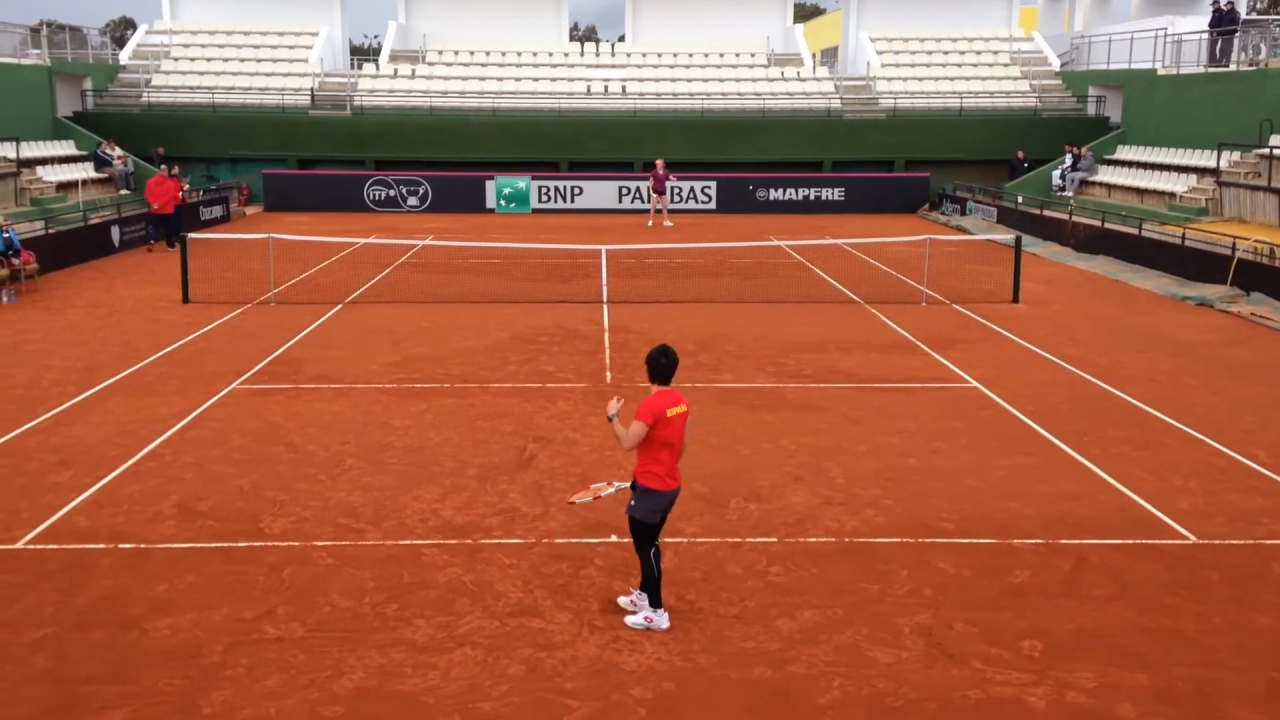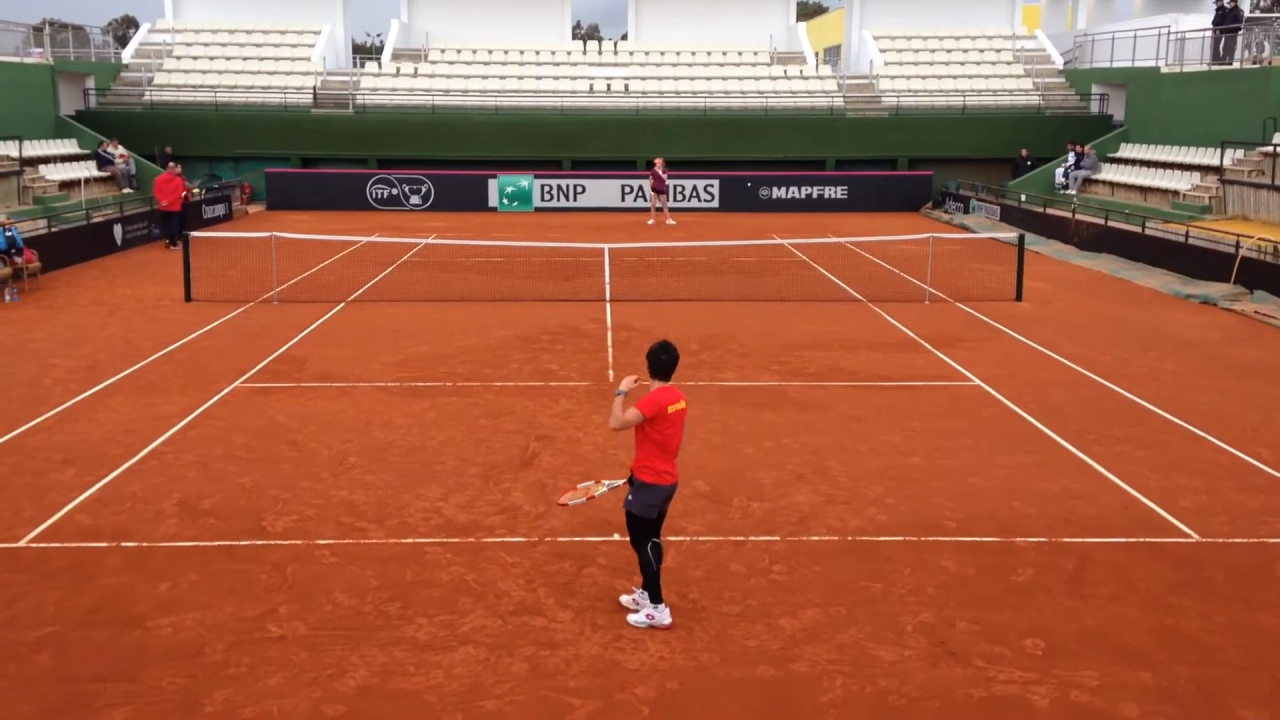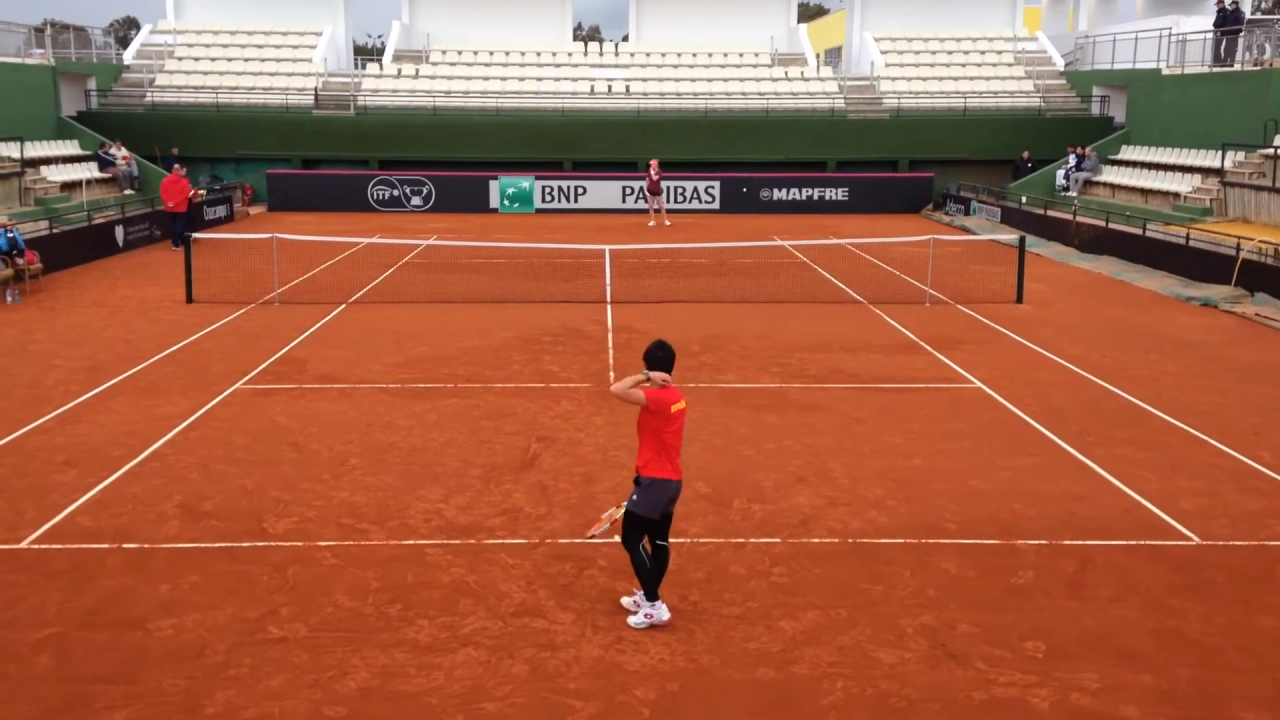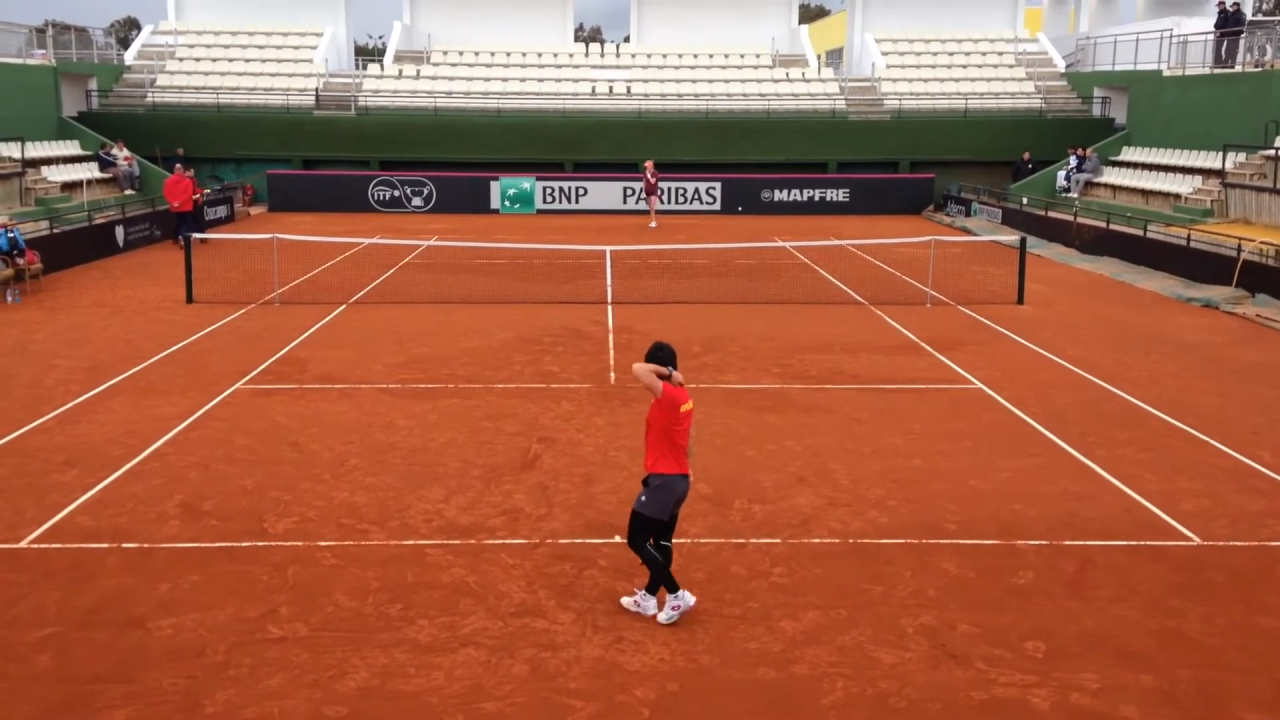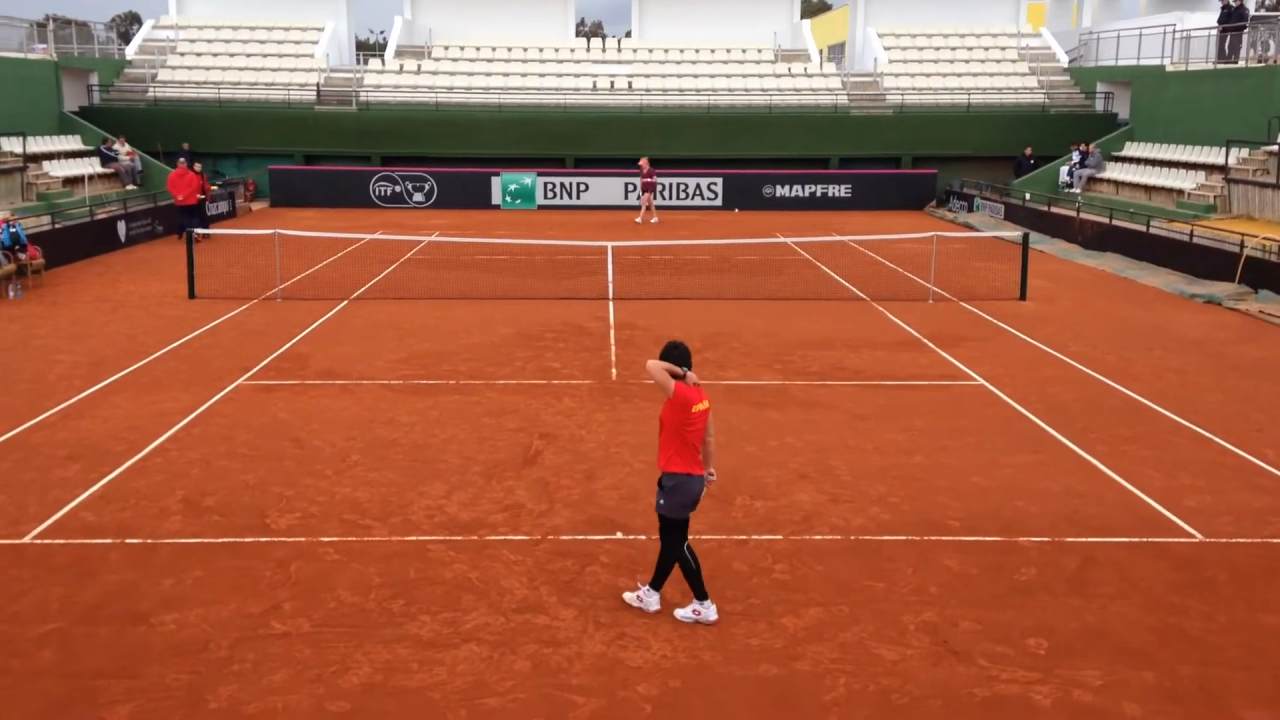
dt=0.2s
person 1, frame 1
left shoulder: (650, 406)
right shoulder: (681, 402)
left elbow: (627, 442)
left wrist: (612, 415)
left hip: (650, 487)
right hip: (671, 485)
left knee: (645, 548)
right knee: (650, 542)
left ankle: (656, 613)
right ankle: (644, 596)
person 1, frame 2
left shoulder: (652, 401)
right shoulder: (678, 397)
left elbow: (615, 423)
left wrist: (621, 391)
left hip: (648, 483)
right hip: (667, 480)
left knee: (641, 543)
right knee: (651, 538)
left ankle: (658, 610)
right ankle: (647, 596)
person 1, frame 3
left shoulder: (656, 398)
right shoulder: (675, 395)
left elbow: (616, 390)
left wrist: (648, 376)
left hip: (654, 482)
right hip: (671, 480)
left knee: (631, 541)
right knee: (659, 541)
left ankle: (654, 607)
right ankle: (648, 598)
person 1, frame 4
left shoulder: (667, 395)
right shoulder: (683, 396)
left elbow: (637, 369)
left wrist: (667, 373)
left hip: (663, 481)
right hip: (678, 479)
left knee: (637, 541)
right knee: (661, 541)
left ankle: (678, 596)
right ankle: (648, 598)
person 1, frame 5
left shoulder: (680, 395)
right shoulder: (701, 396)
left elbow: (651, 366)
right elbow: (709, 437)
left wrist: (681, 373)
right wrist: (709, 467)
left hip: (678, 480)
right hip: (693, 477)
left knee: (676, 543)
right knee: (671, 538)
left ankle: (704, 605)
right ankle: (651, 594)
